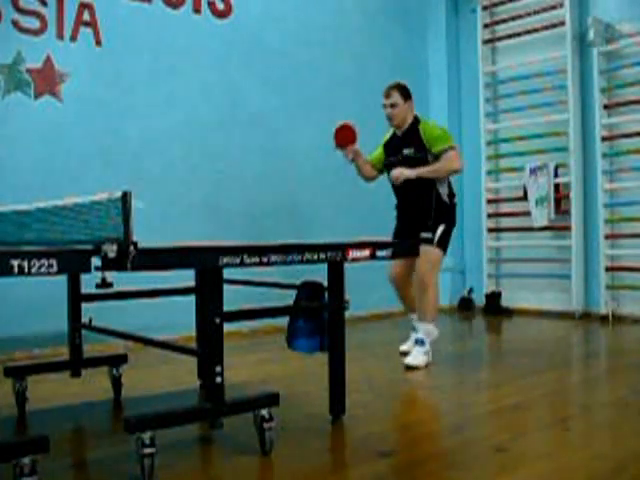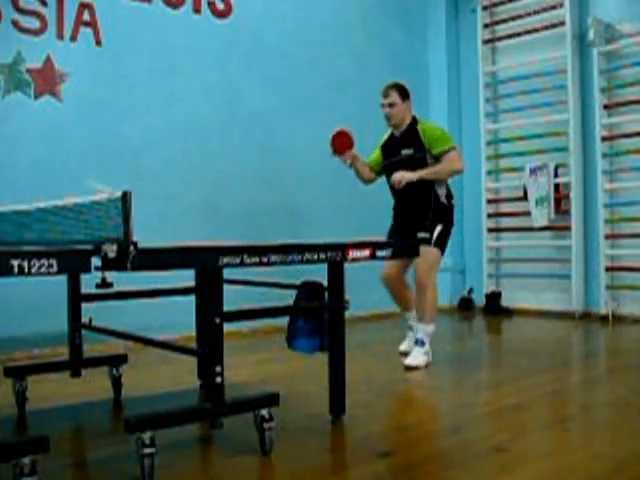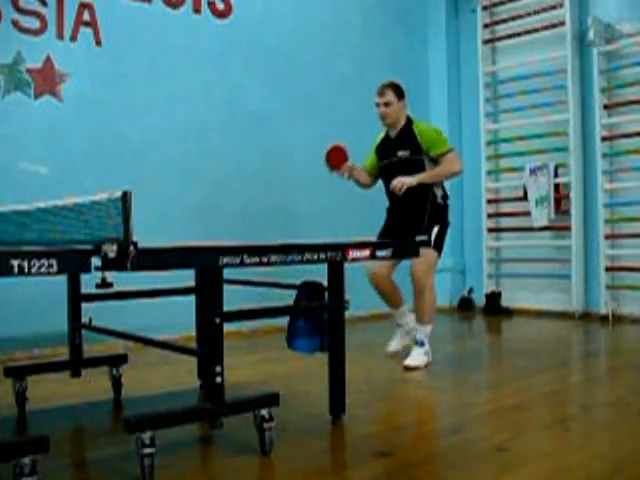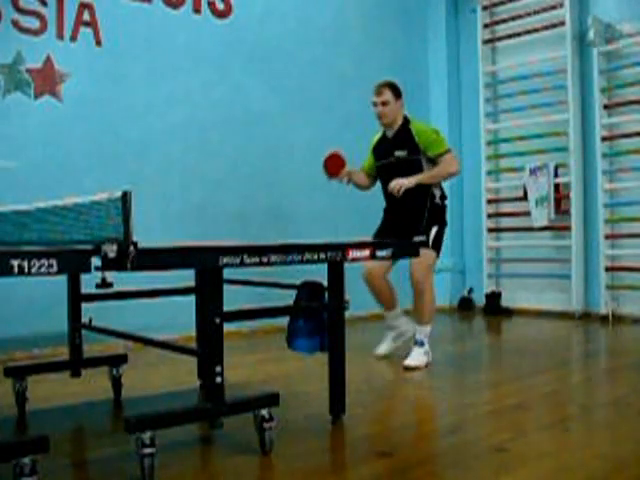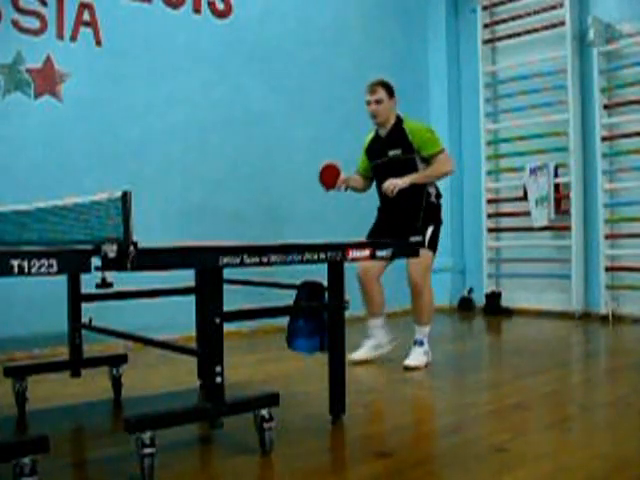
dt=0.2s
person 1, frame 1
left shoulder: (430, 131)
right shoulder: (389, 141)
left elbow: (455, 163)
right elbow: (370, 173)
left wrist: (413, 171)
right wrist: (356, 156)
left hip: (436, 214)
right hip: (407, 216)
left knee: (425, 275)
right knee: (398, 275)
left ankle: (423, 344)
right ankle: (421, 327)
person 1, frame 2
left shoulder: (429, 132)
right shoulder: (387, 141)
left elbow: (456, 163)
right elbow: (370, 175)
left wrist: (415, 174)
right wrist: (355, 161)
left hip: (434, 214)
right hip: (404, 216)
left knee: (423, 275)
right knee: (390, 274)
left ankle: (423, 344)
right ankle: (416, 326)
person 1, frame 3
left shoulder: (425, 132)
right shoulder: (381, 143)
left elbow: (455, 165)
right elbow: (368, 178)
left wrist: (414, 178)
right wrist: (352, 171)
left hip: (429, 216)
right hip: (397, 217)
left knee: (421, 276)
right knee: (377, 273)
left ankle: (422, 345)
right ankle: (407, 323)
person 1, frame 4
left shoulder: (422, 132)
right shoulder: (378, 143)
left elbow: (452, 166)
right elbow: (368, 179)
left wrist: (412, 179)
right wrist: (351, 174)
left hip: (427, 216)
right hip: (394, 217)
left knee: (420, 276)
right knee: (372, 271)
left ankle: (422, 345)
right ankle: (400, 326)
person 1, frame 5
left shoulder: (416, 131)
right shoulder: (371, 143)
left elbow: (446, 165)
right elbow: (364, 180)
left wrist: (406, 180)
right wrist: (347, 180)
left hip: (422, 215)
right hip: (388, 217)
left knee: (417, 277)
right knee: (366, 271)
left ankle: (421, 345)
right ankle: (378, 337)
